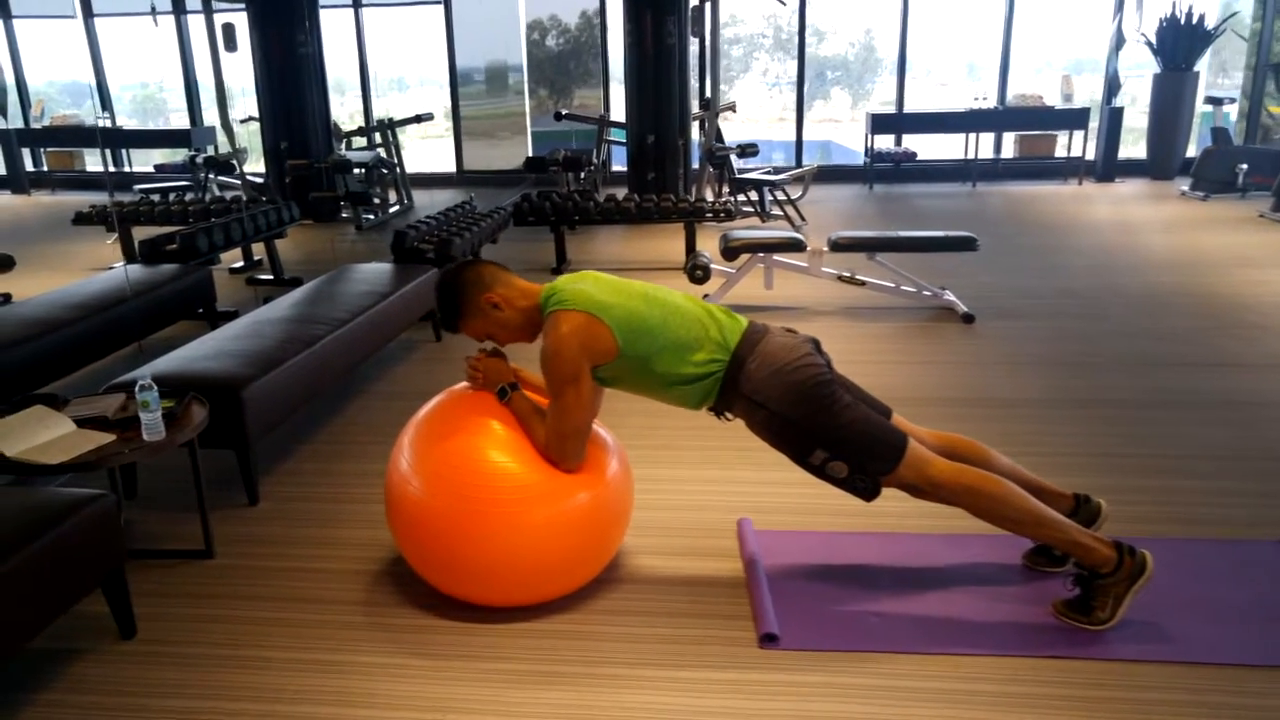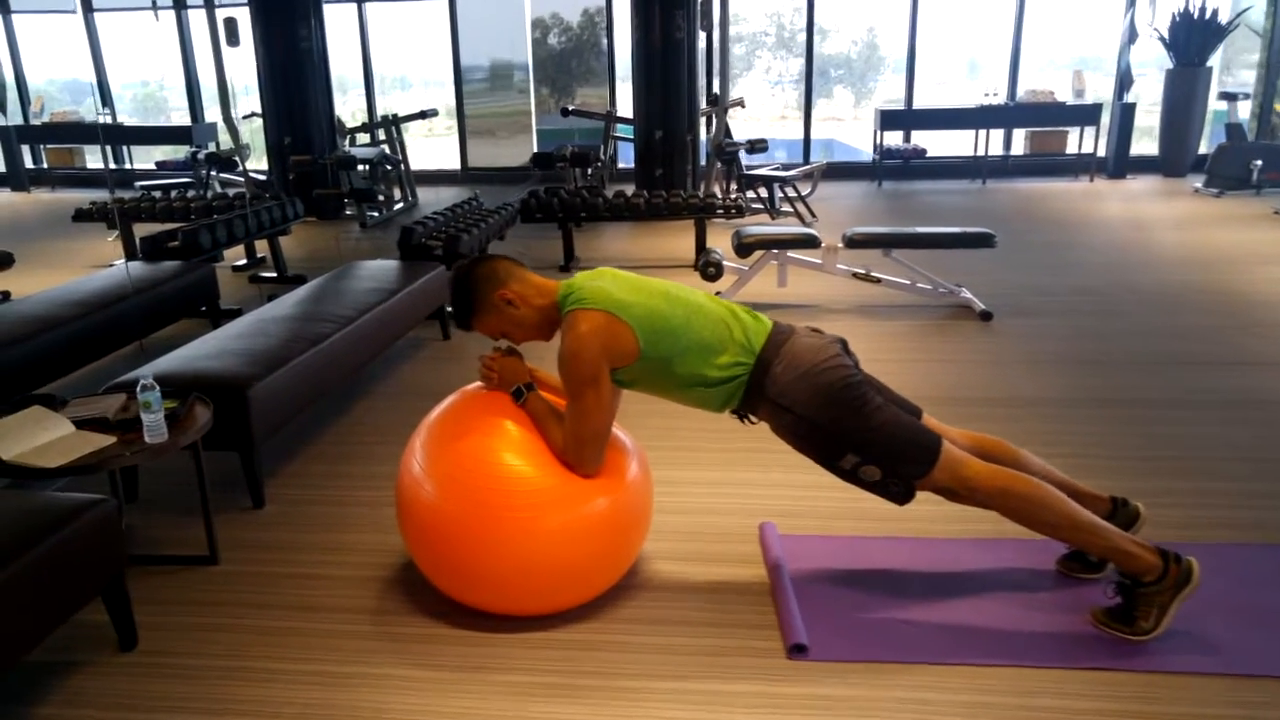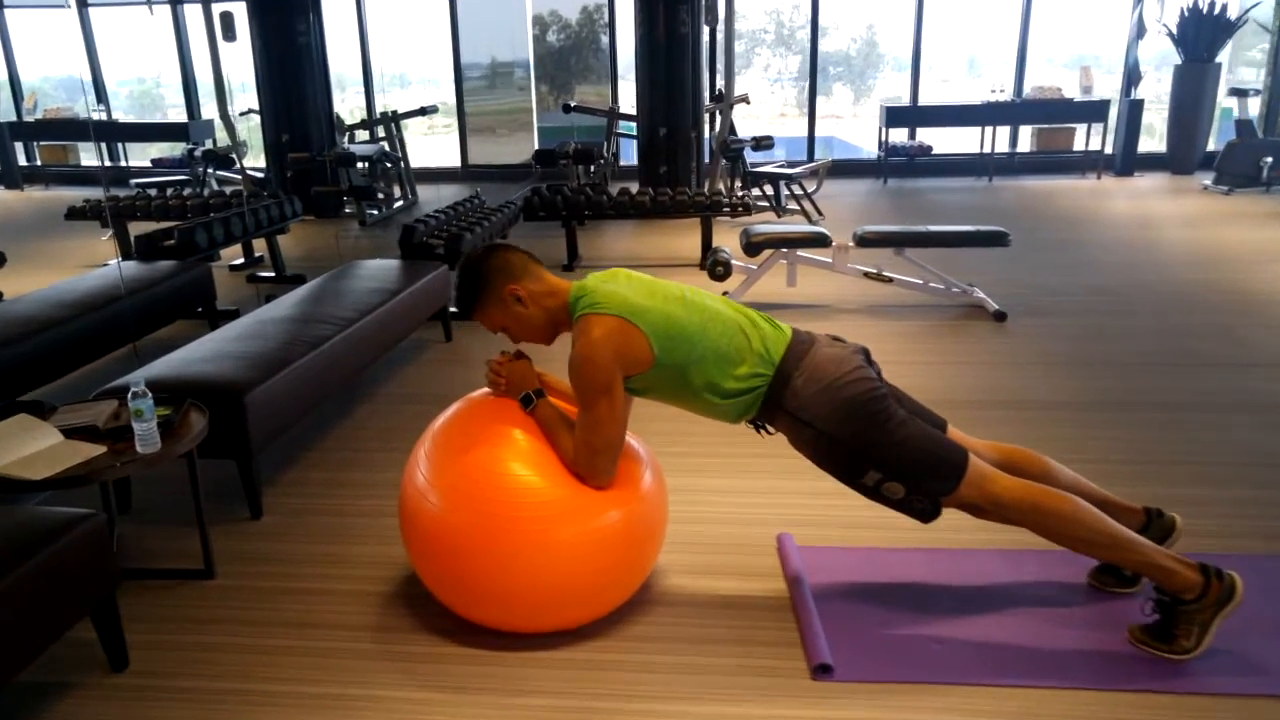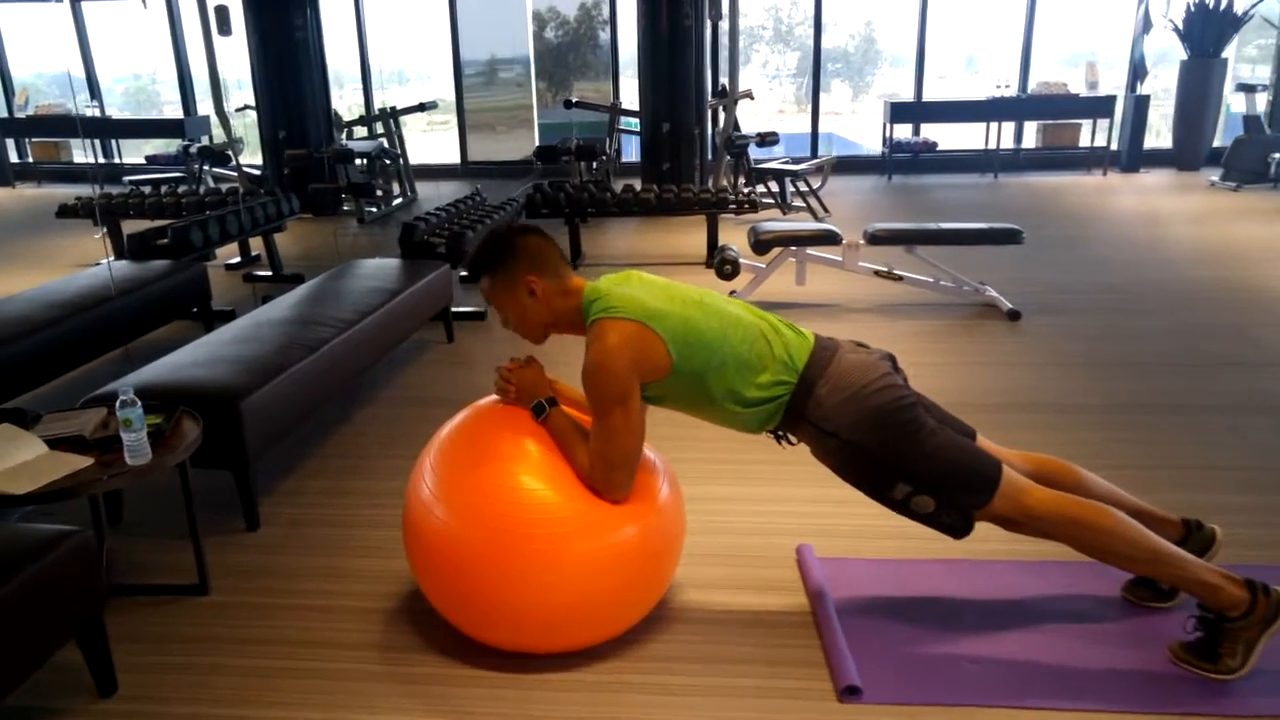
dt=0.2s
person 1, frame 1
left shoulder: (563, 333)
right shoulder: (572, 286)
left elbow: (567, 453)
right elbow: (585, 398)
left wrist: (506, 389)
right wrist: (514, 381)
left hip: (768, 386)
right hip: (772, 353)
left knee: (927, 475)
right knee: (919, 444)
left ankle: (1110, 560)
right ankle: (1069, 507)
person 1, frame 2
left shoulder: (582, 332)
right shoulder: (589, 283)
left elbow: (585, 457)
right elbow: (601, 402)
left wrist: (522, 389)
right wrist: (529, 381)
left hip: (793, 388)
right hip: (796, 355)
left knee: (961, 477)
right knee: (948, 445)
left ankle: (1153, 567)
right ankle: (1105, 510)
person 1, frame 3
left shoulder: (593, 338)
right shoulder: (602, 286)
left elbow: (597, 468)
right elbow: (616, 405)
left wrist: (531, 397)
right wrist: (542, 383)
left hip: (814, 401)
right hip: (815, 363)
left knee: (989, 493)
right knee: (978, 456)
left ankle: (1192, 583)
right ankle: (1140, 521)
person 1, frame 4
left shoulder: (609, 346)
right shoulder: (618, 288)
left elbow: (613, 480)
right elbow: (630, 413)
left wrist: (542, 404)
right wrist: (553, 391)
left hip: (839, 410)
right hip: (839, 370)
left knee: (1022, 503)
right knee: (1008, 467)
right ankle: (1177, 531)
